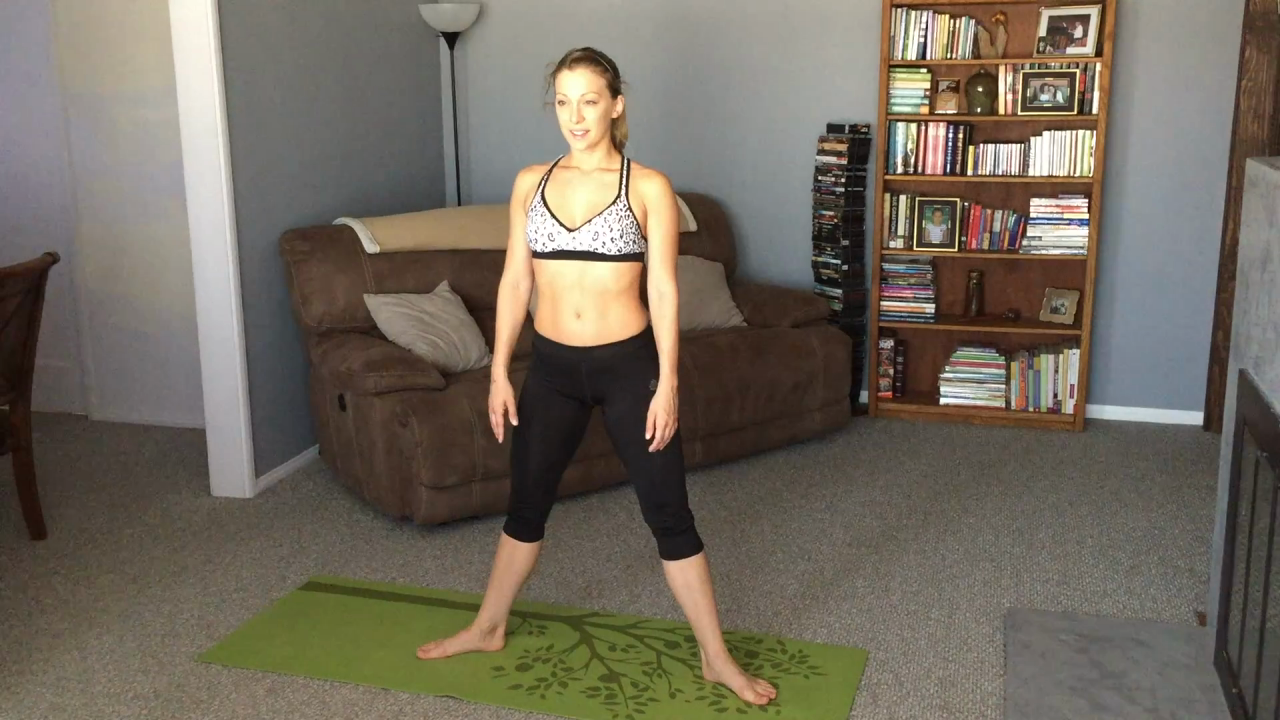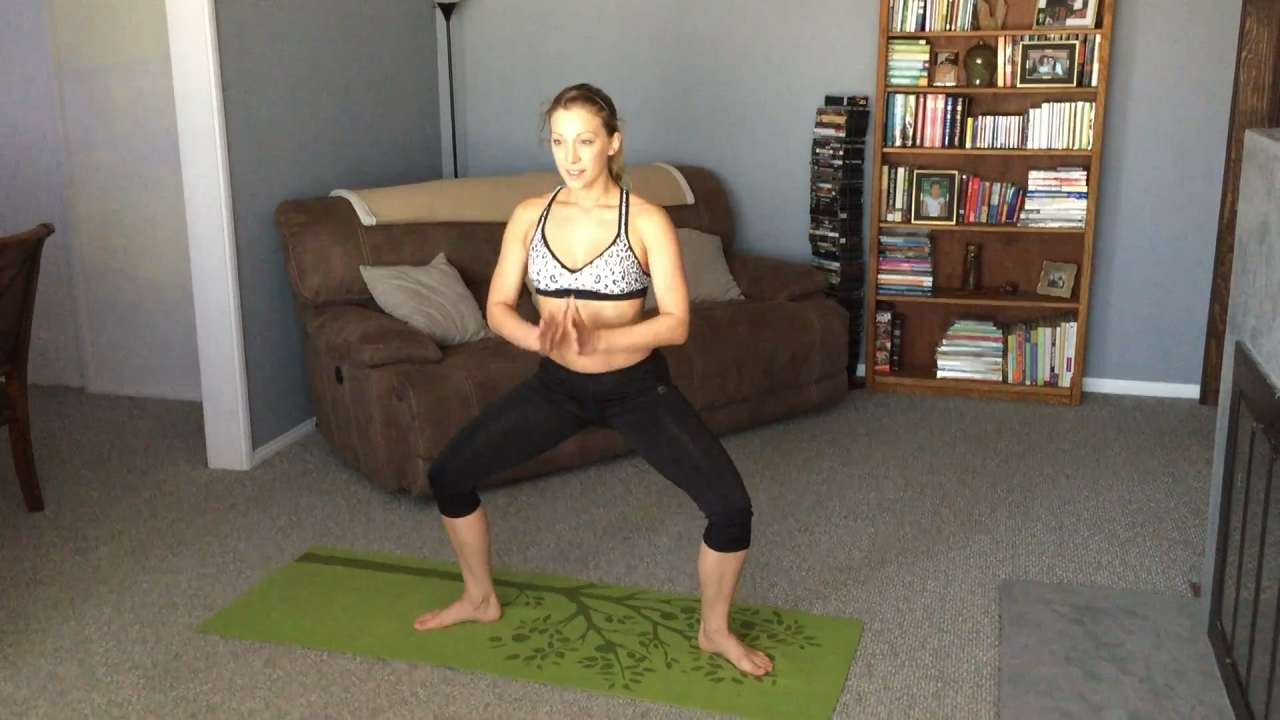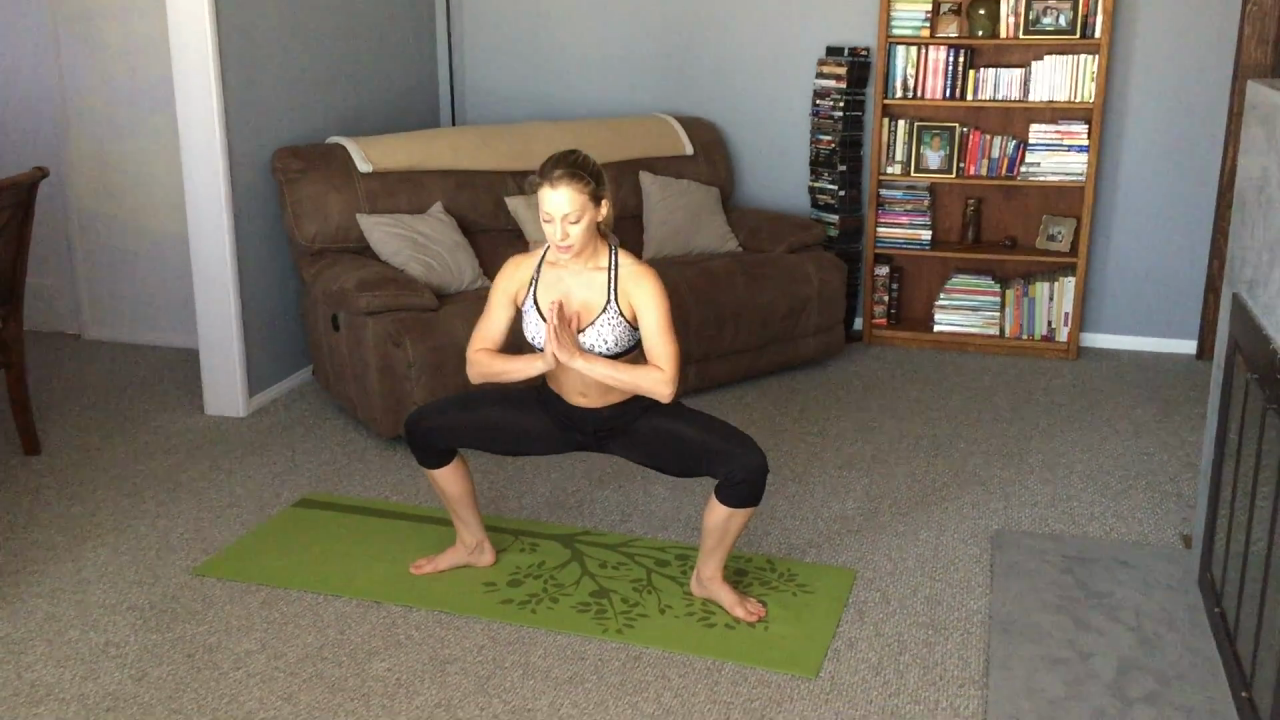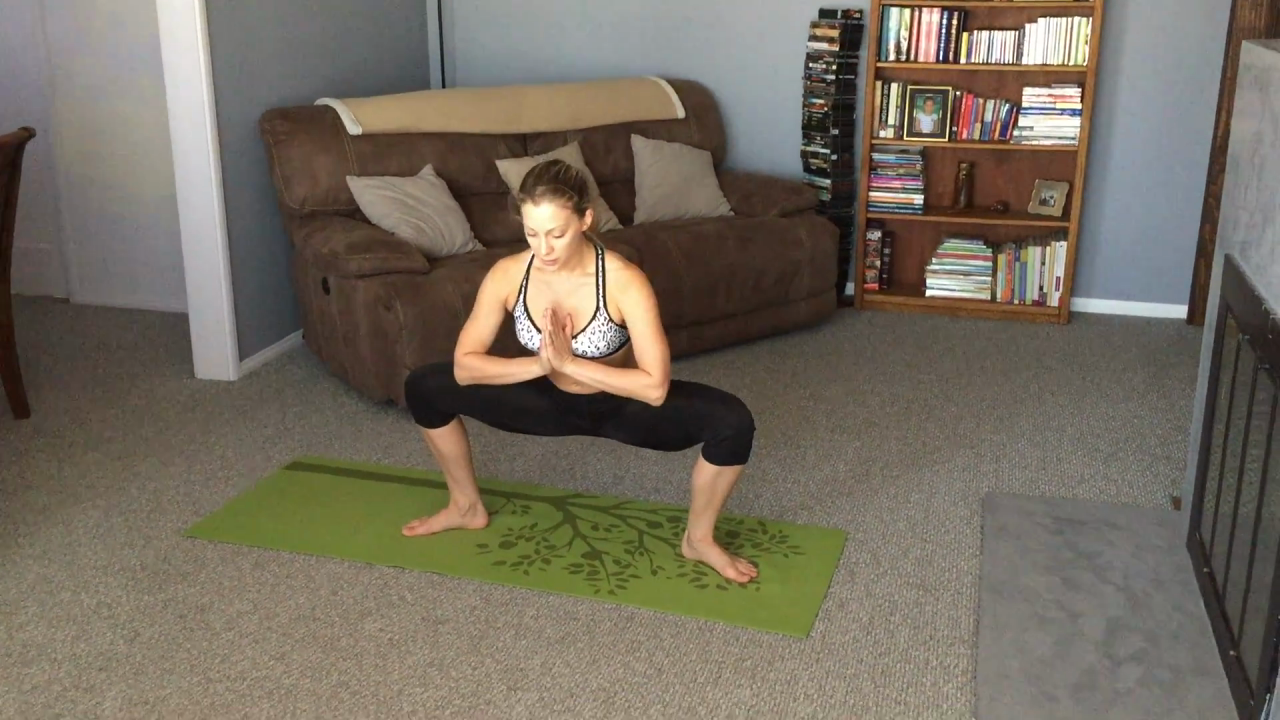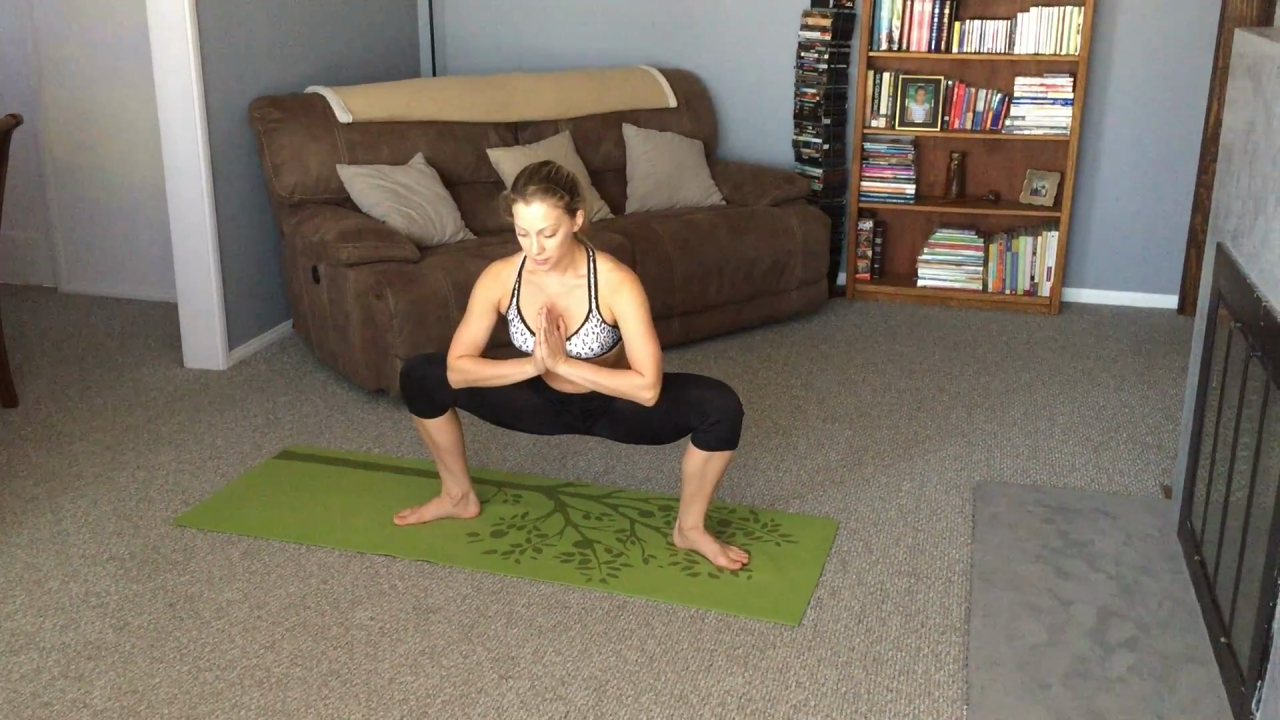
dt=1s
person 1, frame 1
left shoulder: (649, 187)
right shoulder: (531, 182)
left elbow: (664, 289)
right elbow: (514, 282)
left wrist: (668, 383)
right wrist: (499, 371)
left hip: (629, 365)
right hip: (552, 367)
left knee: (668, 513)
right knee: (527, 503)
left ankle: (716, 658)
right ankle: (488, 628)
person 1, frame 2
left shoulder: (647, 221)
right shoulder: (529, 215)
left elbow: (677, 323)
right elbow: (497, 308)
left wrist: (596, 336)
right wrist: (538, 336)
left hip: (637, 388)
right hip: (556, 385)
left knee: (731, 507)
right knee: (447, 475)
left ankle: (715, 629)
right ankle: (479, 599)
person 1, frame 3
left shoulder: (636, 279)
right shoulder: (519, 271)
left elbow: (665, 384)
right elbow: (476, 364)
left wrist: (577, 357)
right wrist: (544, 359)
left hip: (633, 417)
right hip: (554, 410)
left knee: (748, 466)
right knee: (424, 428)
left ankle: (707, 577)
right ankle: (473, 545)
person 1, frame 4
left shoulder: (624, 281)
right shoulder: (507, 274)
left elbow: (656, 387)
right elbow: (464, 366)
left wrist: (569, 362)
right wrist: (539, 364)
left hip: (620, 406)
right hip: (551, 401)
left knee: (732, 422)
right knee: (424, 387)
left ankle: (698, 538)
right ankle: (467, 506)
person 1, frame 5
left shoulder: (616, 281)
right shoulder: (500, 277)
left elbow: (648, 388)
right elbow: (457, 369)
left wrist: (563, 363)
right wrist: (534, 365)
left hip: (612, 406)
right hip: (544, 401)
left knee: (720, 406)
right knee: (420, 377)
left ankle: (689, 528)
right ankle: (459, 496)
